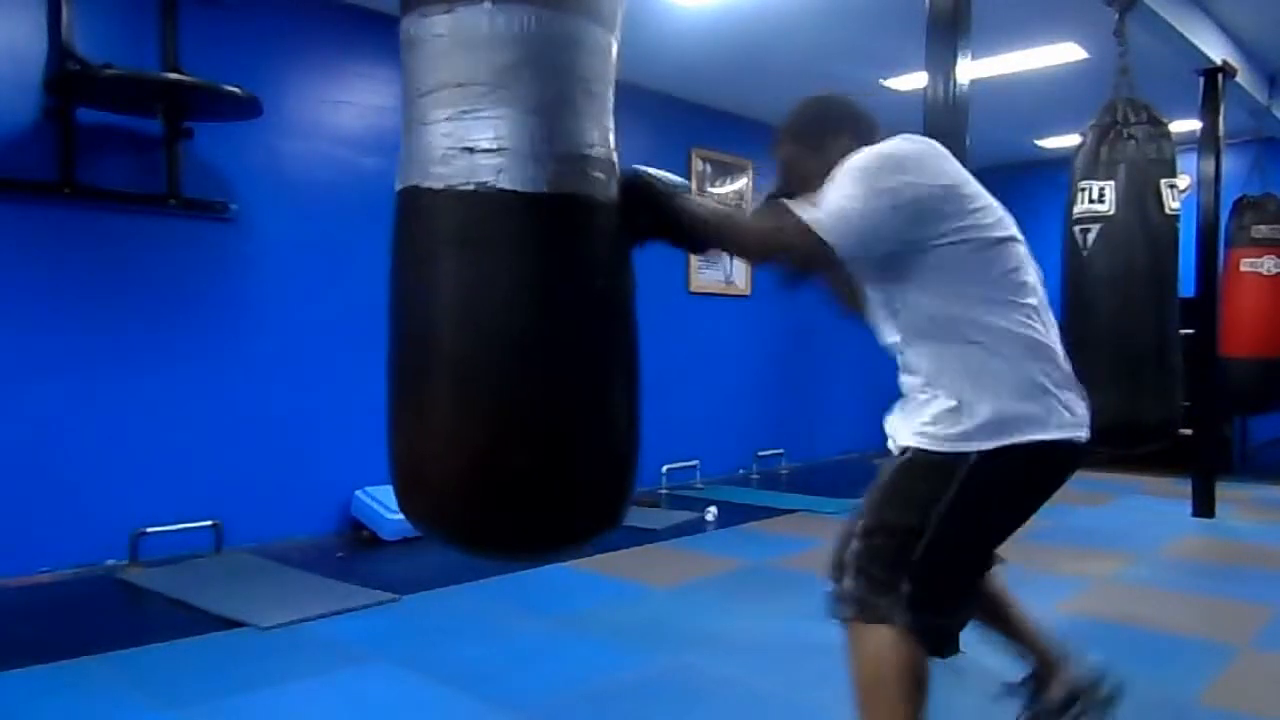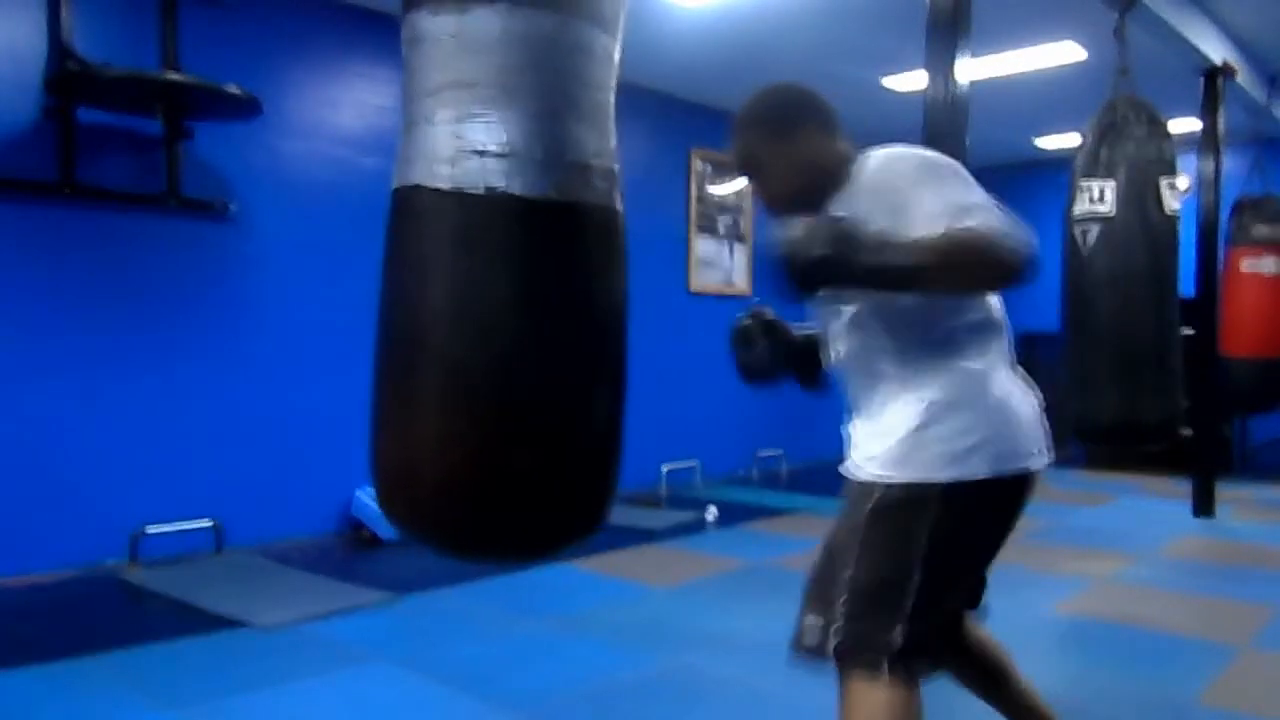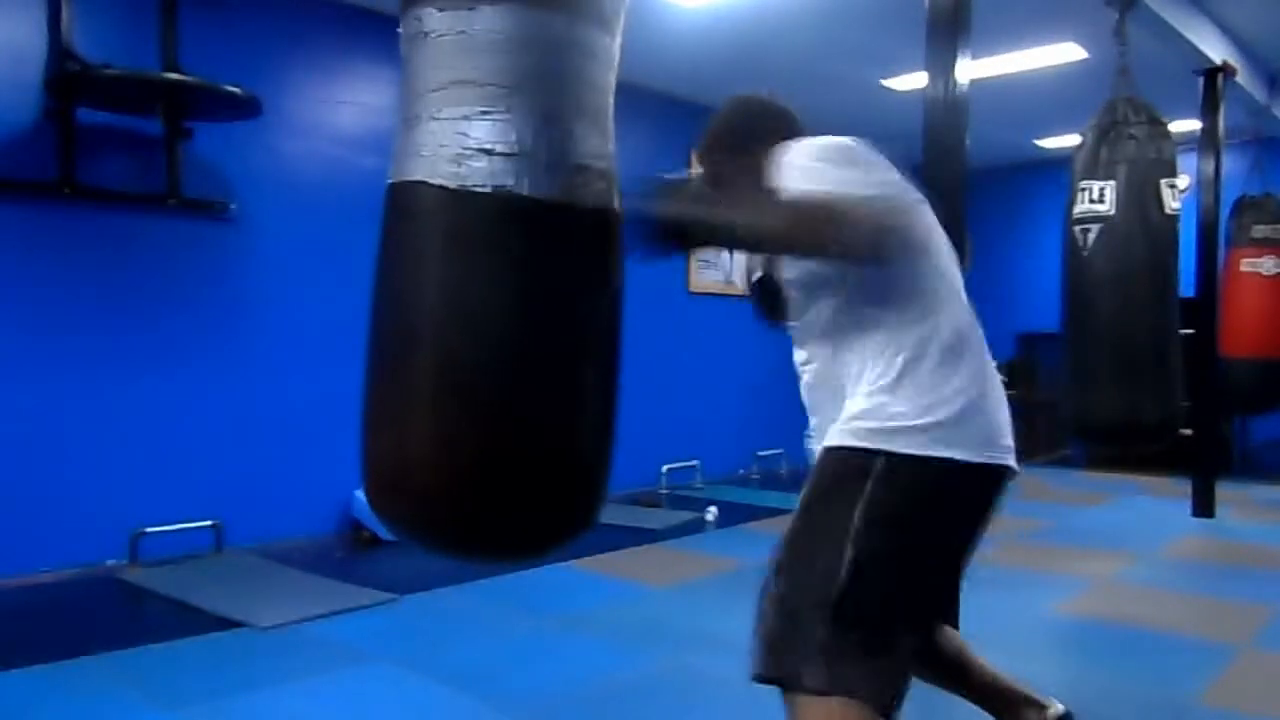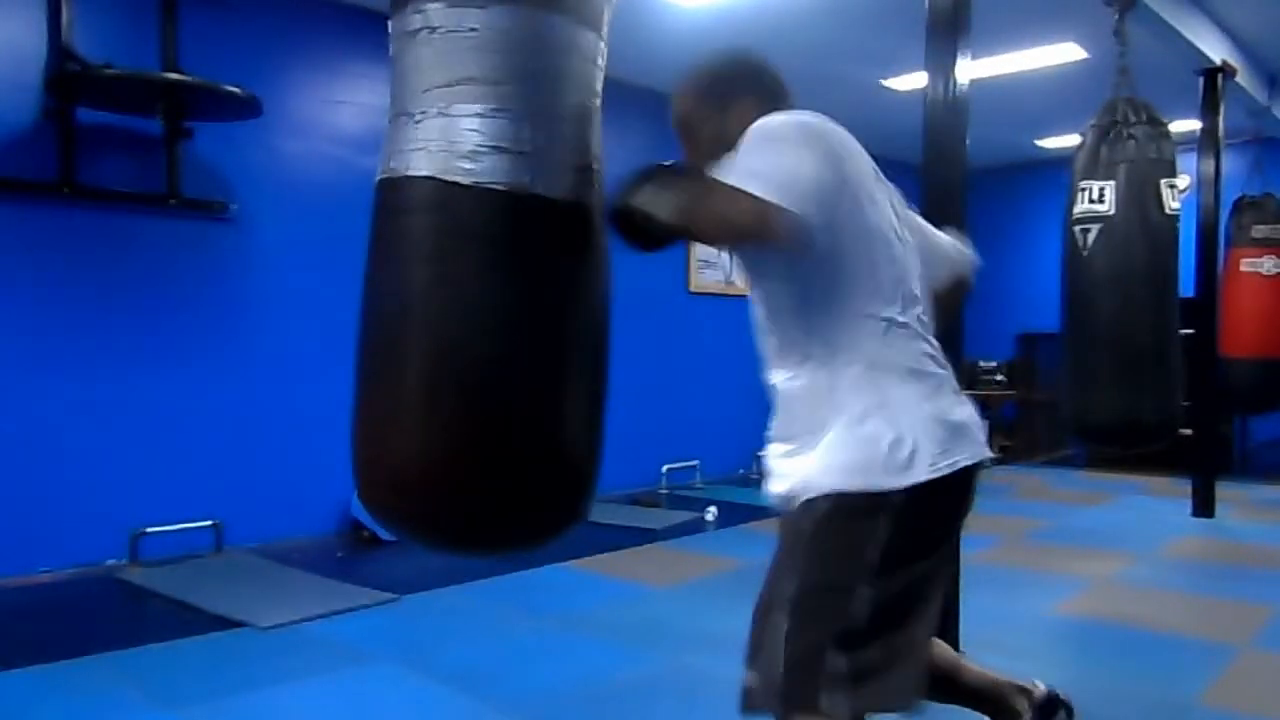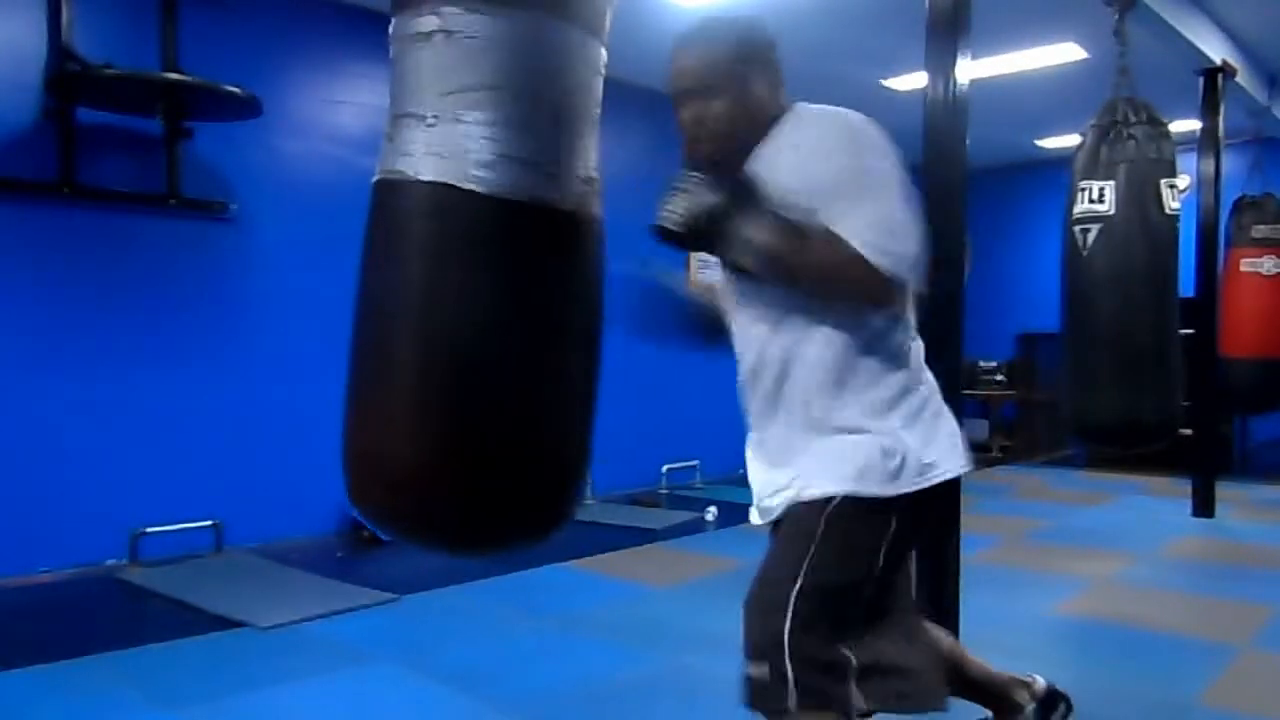
dt=0.3s
person 1, frame 1
left shoulder: (893, 163)
right shoulder: (911, 188)
left elbow: (803, 245)
right elbow: (874, 300)
left wrist: (674, 213)
left hip: (990, 420)
right hip: (1009, 417)
left knee: (878, 590)
right knee: (932, 568)
person 1, frame 2
left shoulder: (896, 172)
right shoulder: (844, 210)
left elbow: (1007, 256)
left wrist: (871, 259)
left hip: (948, 447)
right hip: (949, 444)
left knee: (868, 642)
right knee: (925, 616)
person 1, frame 3
left shoulder: (822, 157)
right shoulder: (839, 177)
left elbow: (864, 230)
left wrist: (707, 212)
right wrist: (796, 306)
left hip: (906, 436)
left knee: (815, 658)
right knee: (896, 632)
person 1, frame 4
left shoulder: (788, 133)
right shoulder: (845, 171)
left elbow: (754, 218)
right elbow: (955, 269)
left wrist: (662, 200)
left hip: (879, 454)
right hip: (896, 448)
right knee: (879, 641)
person 1, frame 5
left shoulder: (836, 142)
right shoulder: (729, 177)
left elbow: (878, 284)
left wrist: (748, 228)
left hip: (866, 455)
right hip: (808, 455)
left knee: (795, 663)
right knee: (873, 630)
